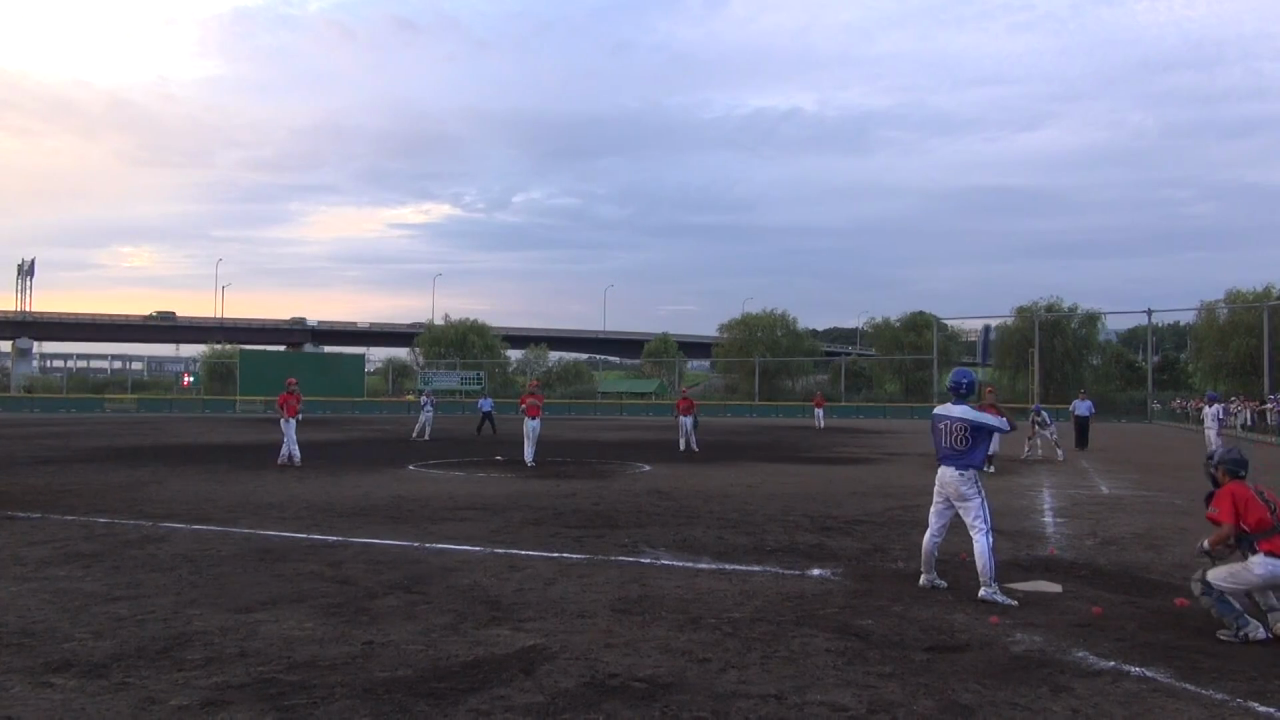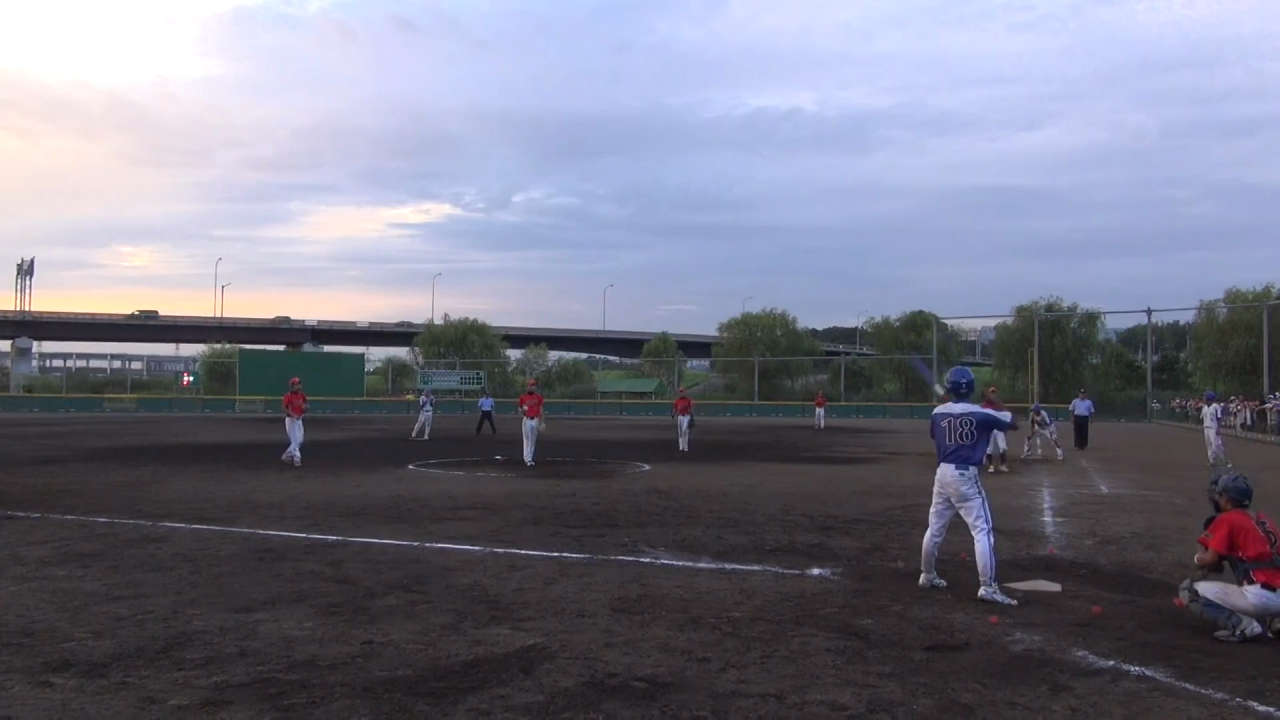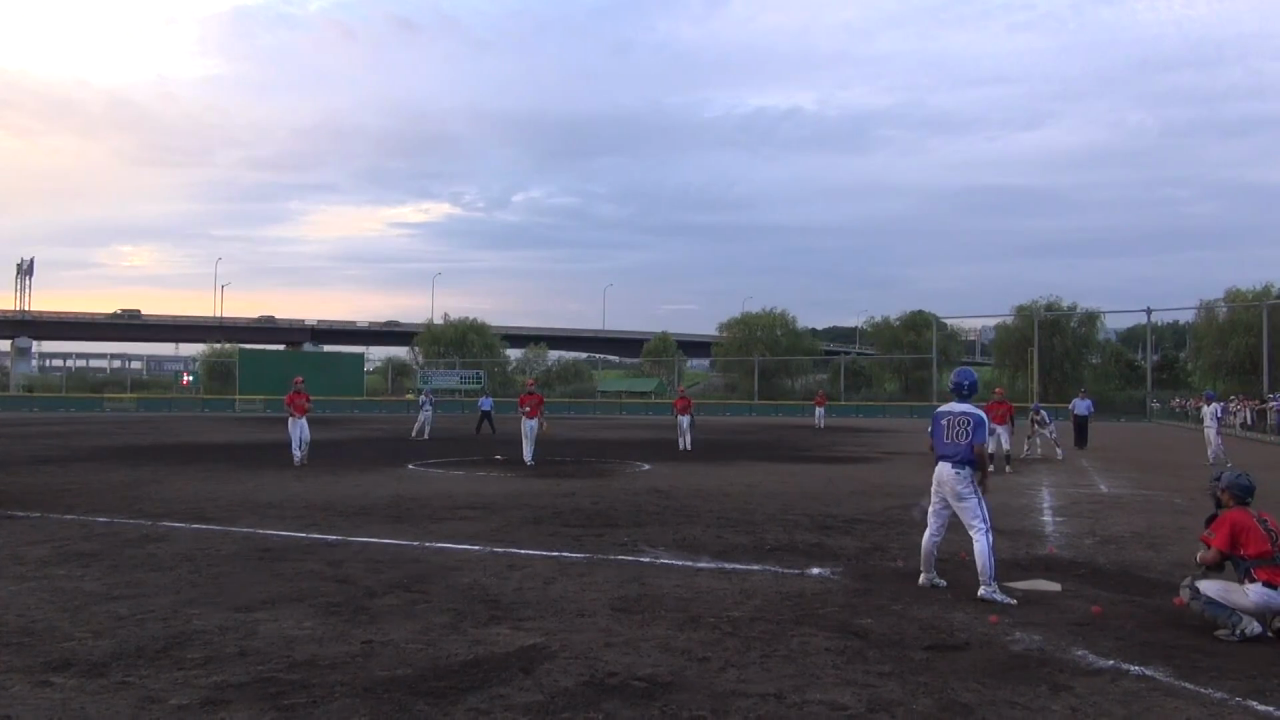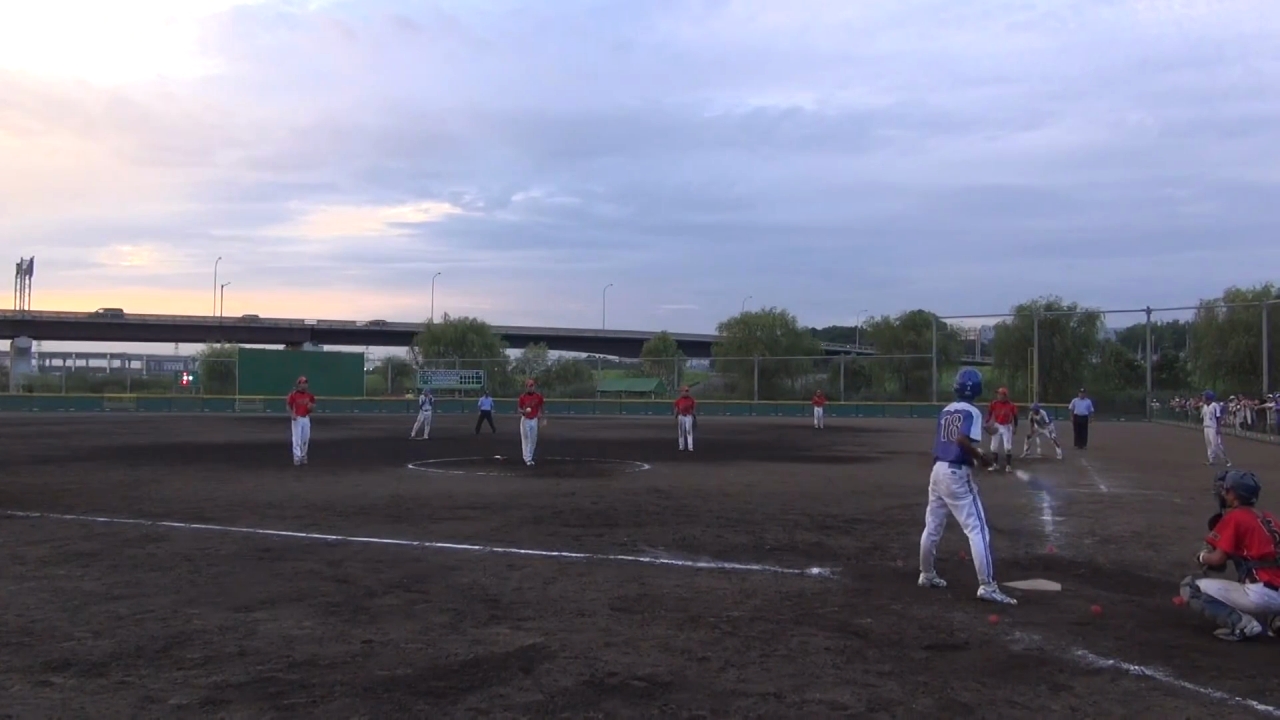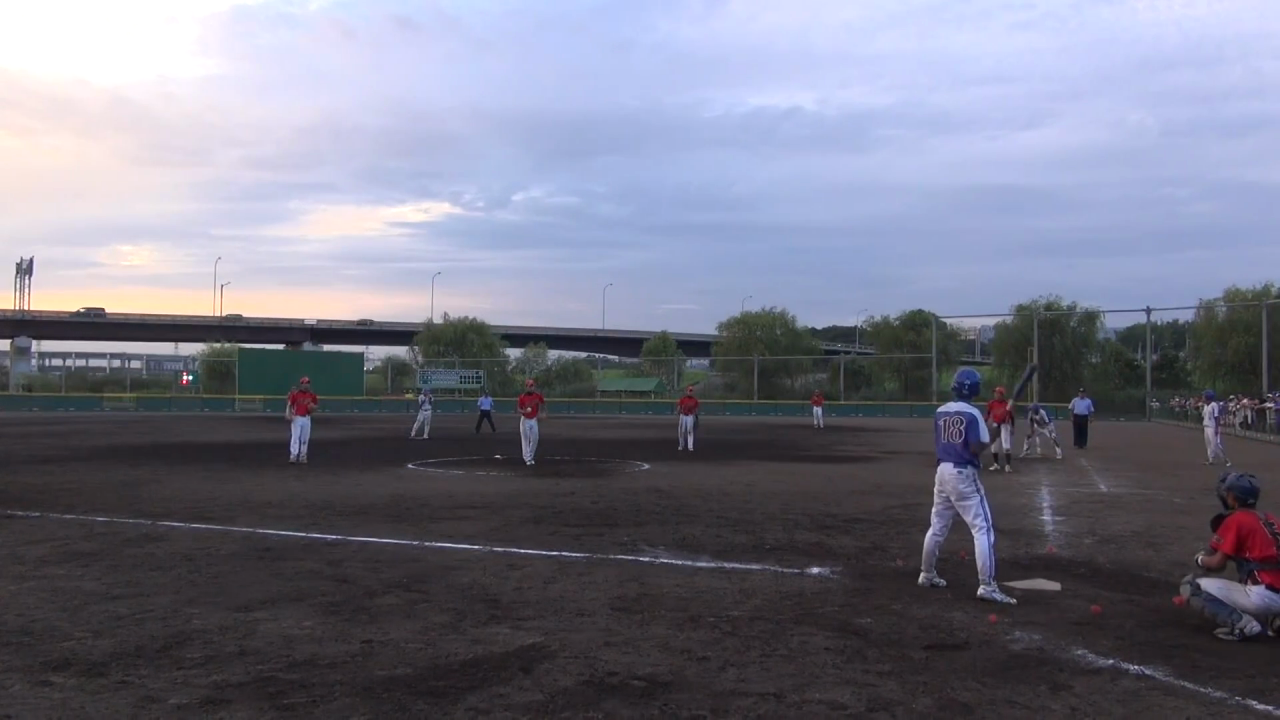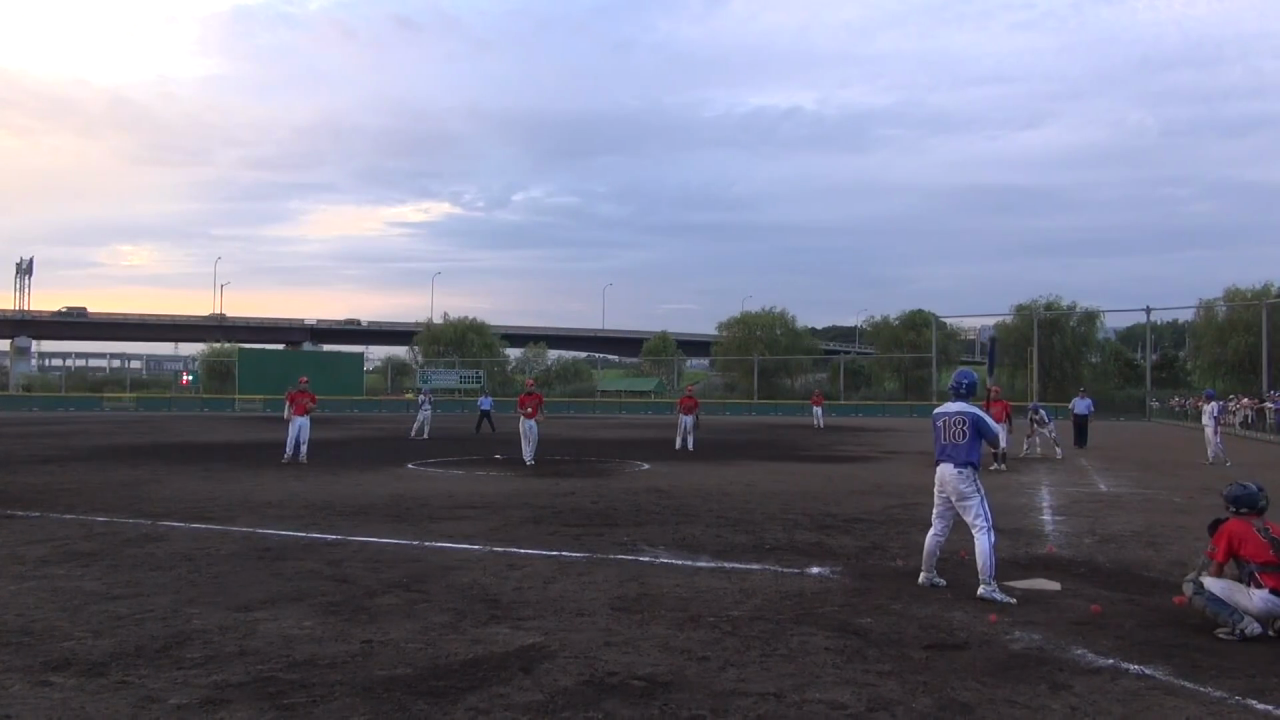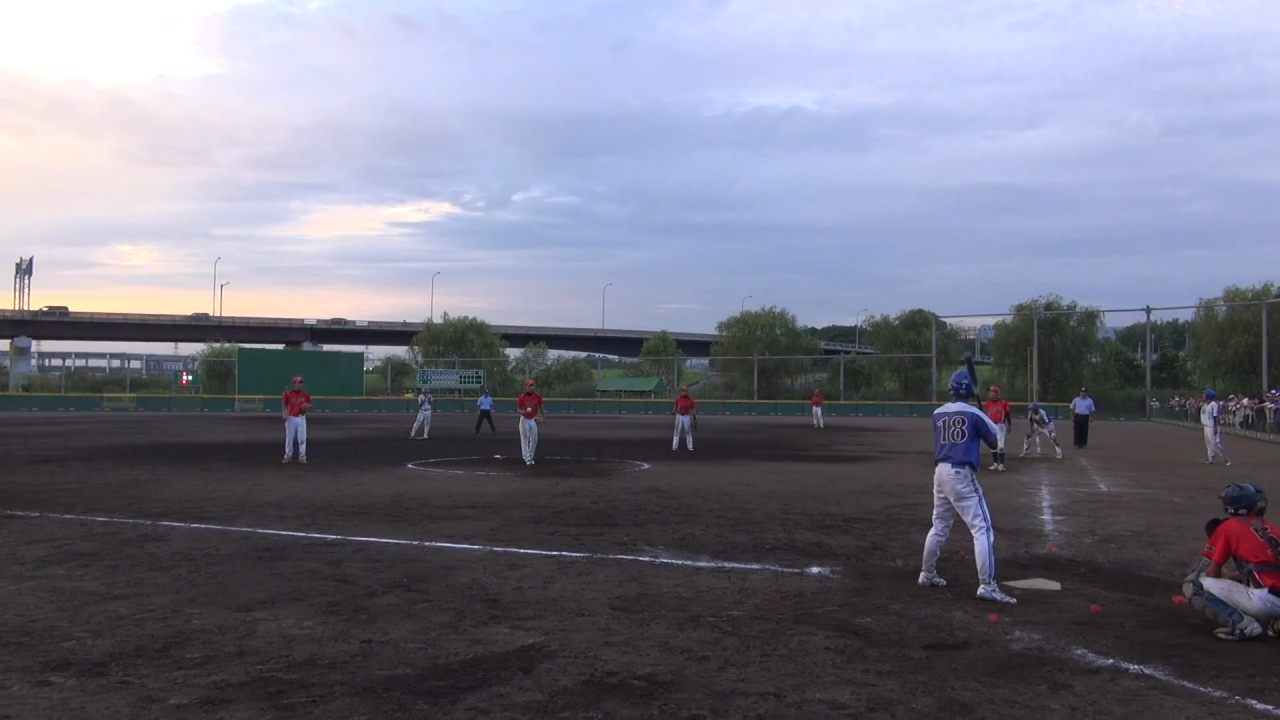
dt=0.3s
person 1, frame 1
left shoulder: (937, 412)
right shoulder: (976, 417)
right elbow: (1011, 427)
right wrist: (996, 408)
left hip: (943, 475)
right hip: (966, 479)
left knee: (935, 528)
right knee: (981, 533)
left ankle: (927, 576)
right ankle: (988, 588)
person 1, frame 2
left shoulder: (937, 413)
right shoulder: (981, 413)
right elbow: (1013, 424)
right wrist: (998, 410)
left hip: (943, 473)
right hip: (966, 476)
left knee: (935, 527)
right knee: (982, 531)
left ankle: (927, 575)
right ankle: (988, 588)
person 1, frame 3
left shoulder: (940, 412)
right shoulder: (978, 416)
left elbow: (931, 446)
right elbow: (979, 451)
right wrist: (984, 475)
left hip: (940, 472)
right hip: (963, 475)
left knee: (934, 527)
right knee: (980, 532)
left ankle: (927, 575)
right ankle: (987, 587)
person 1, frame 4
left shoulder: (946, 411)
right shoulder: (971, 412)
right elbow: (961, 439)
left wrist: (973, 455)
right wrist: (980, 457)
left hip: (938, 471)
right hip: (957, 474)
left knee: (932, 526)
right knee: (977, 530)
left ankle: (927, 575)
right ankle: (987, 586)
person 1, frame 5
left shoulder: (941, 412)
right shoulder: (972, 414)
right elbow: (975, 449)
right wrist: (987, 441)
left hip: (942, 472)
right hip: (963, 475)
left knee: (937, 527)
right knee: (982, 530)
left ankle: (927, 574)
right ankle: (987, 586)
person 1, frame 6
left shoulder: (938, 413)
right shoulder: (974, 414)
right elbow: (995, 444)
right wrist: (986, 423)
left hip: (942, 472)
right hip: (964, 475)
left knee: (939, 526)
right knee: (983, 530)
left ankle: (927, 574)
right ankle: (987, 586)
person 1, frame 7
left shoulder: (938, 414)
right shoulder: (974, 414)
right elbow: (993, 443)
right wrist: (985, 422)
left hip: (941, 473)
right hip: (962, 475)
left knee: (939, 526)
right knee: (982, 530)
left ankle: (927, 574)
right ankle: (987, 586)
person 2, frame 1
left shoulder: (1227, 491)
right shoulder: (1260, 492)
left elbow: (1227, 530)
left wrist: (1205, 545)
right wrist: (1233, 544)
left knee: (1202, 583)
right knee: (1252, 579)
left ankle: (1247, 630)
person 2, frame 2
left shoulder: (1226, 519)
right shoulder: (1262, 521)
left elbow: (1210, 559)
left wrist: (1197, 559)
right wrist: (1225, 557)
left hip: (1258, 597)
left knee: (1188, 590)
left ankle: (1243, 627)
person 2, frame 3
left shoulder: (1229, 517)
right shoulder: (1264, 518)
left elbow: (1212, 558)
left wrist: (1199, 557)
right wrist: (1227, 555)
left hip: (1259, 595)
left knee: (1189, 588)
left ankle: (1242, 625)
person 2, frame 4
left shoulder: (1233, 518)
left elbow: (1218, 559)
left wrist: (1202, 556)
right wrist: (1233, 553)
left hip: (1260, 595)
left knee: (1189, 587)
left ankle: (1242, 624)
person 2, frame 5
left shoulder: (1236, 520)
left elbow: (1218, 562)
left wrist: (1201, 559)
right wrist: (1233, 555)
left hip: (1261, 597)
left knee: (1190, 586)
left ankle: (1241, 624)
person 2, frame 6
left shoulder: (1230, 527)
left elbow: (1215, 573)
left wrist: (1204, 574)
right wrist: (1231, 573)
left hip: (1262, 600)
left knee: (1192, 583)
left ankle: (1242, 624)
person 2, frame 7
left shoulder: (1227, 527)
left elbow: (1213, 573)
right wrist: (1229, 575)
left hip: (1262, 601)
left knee: (1192, 584)
left ankle: (1243, 625)
